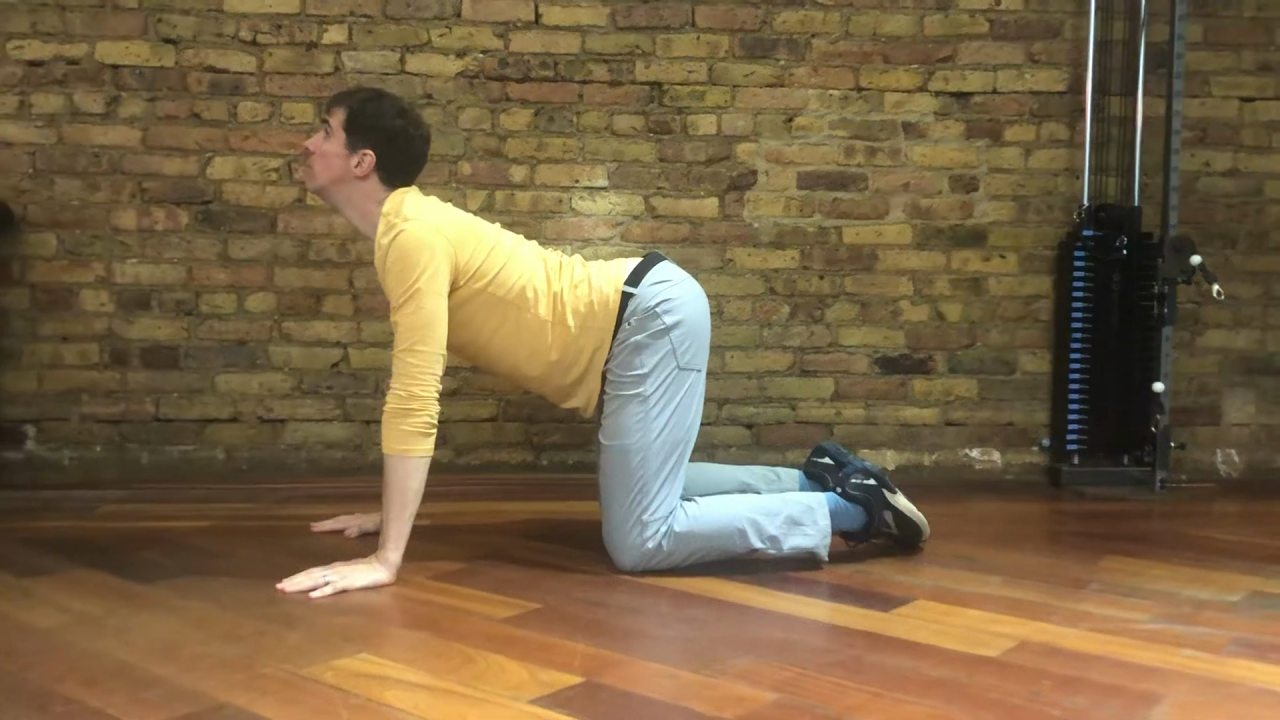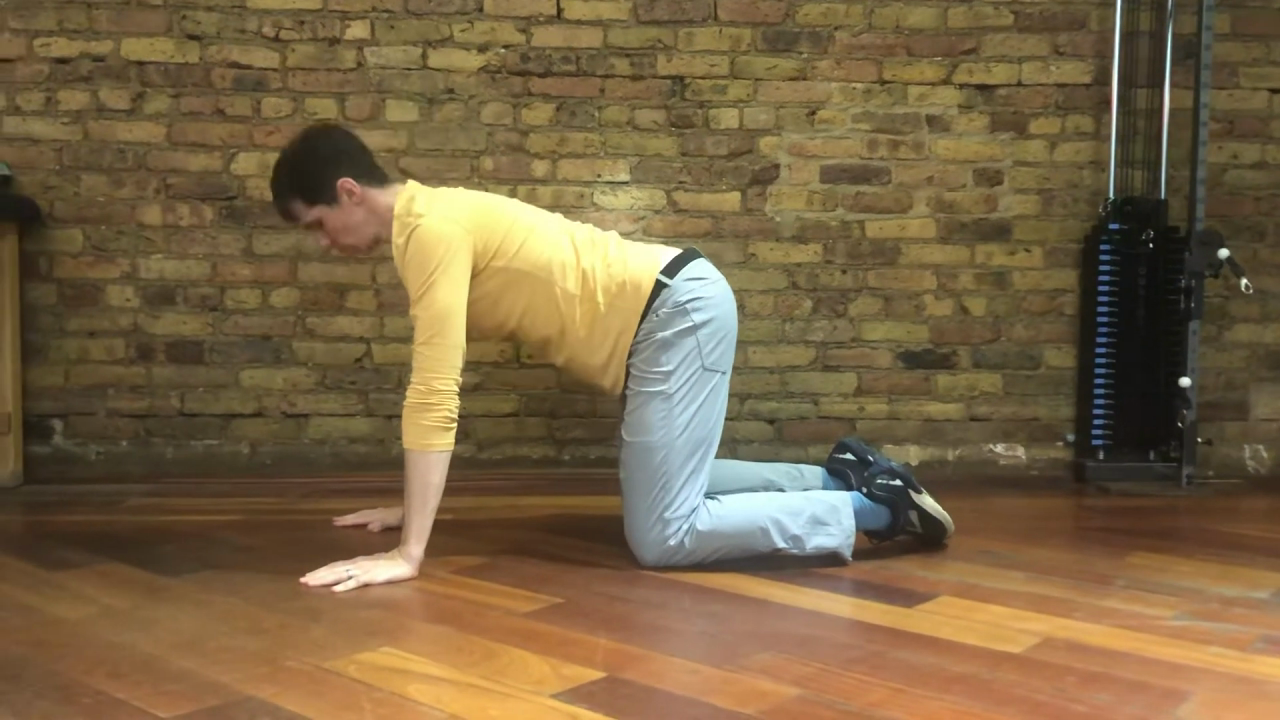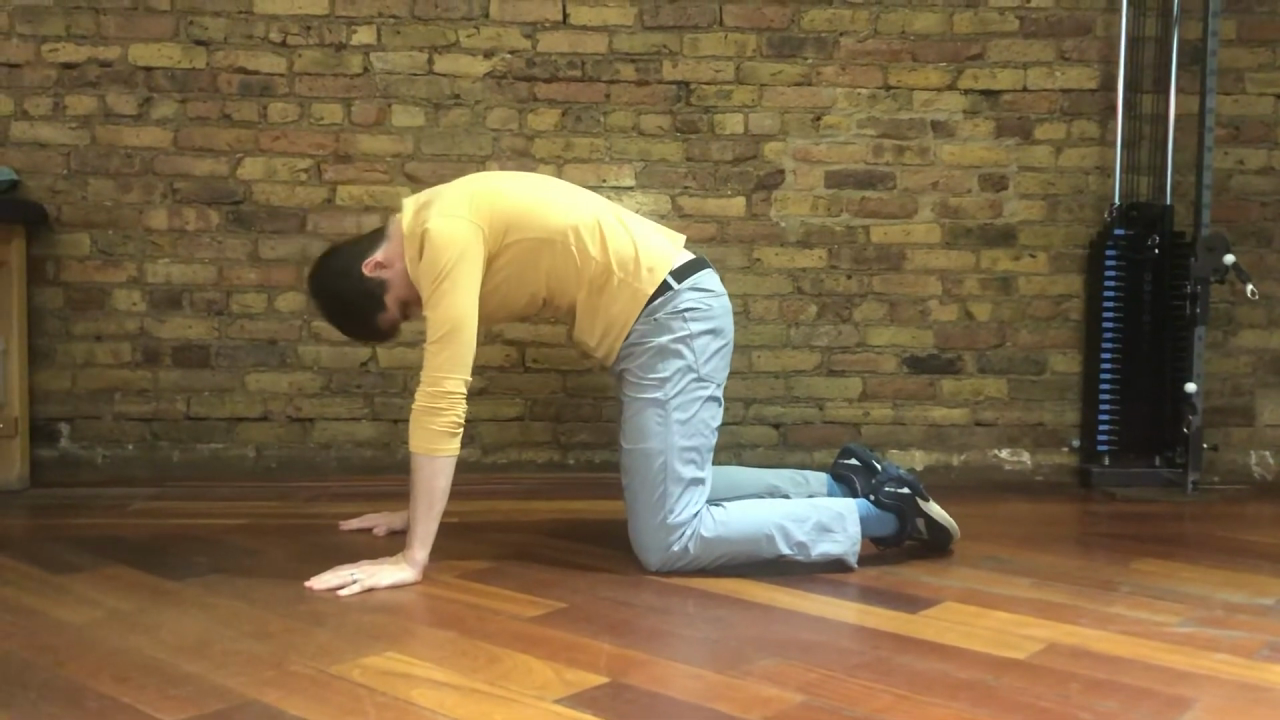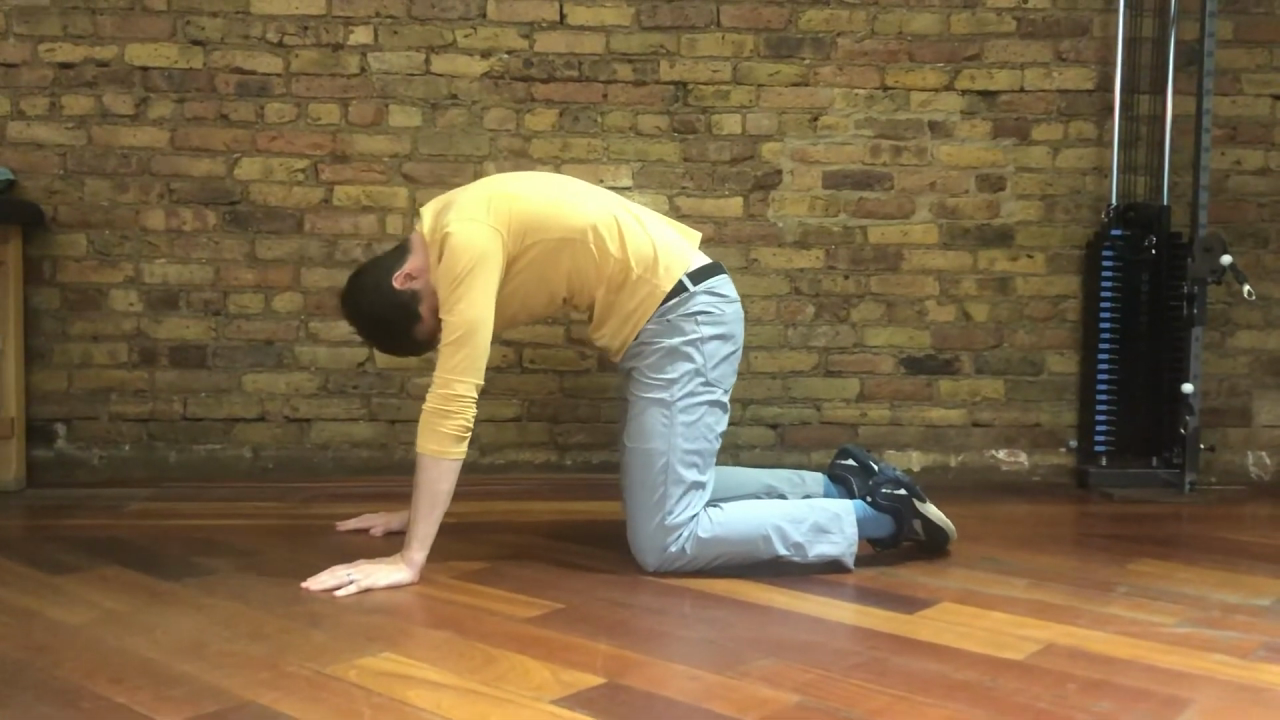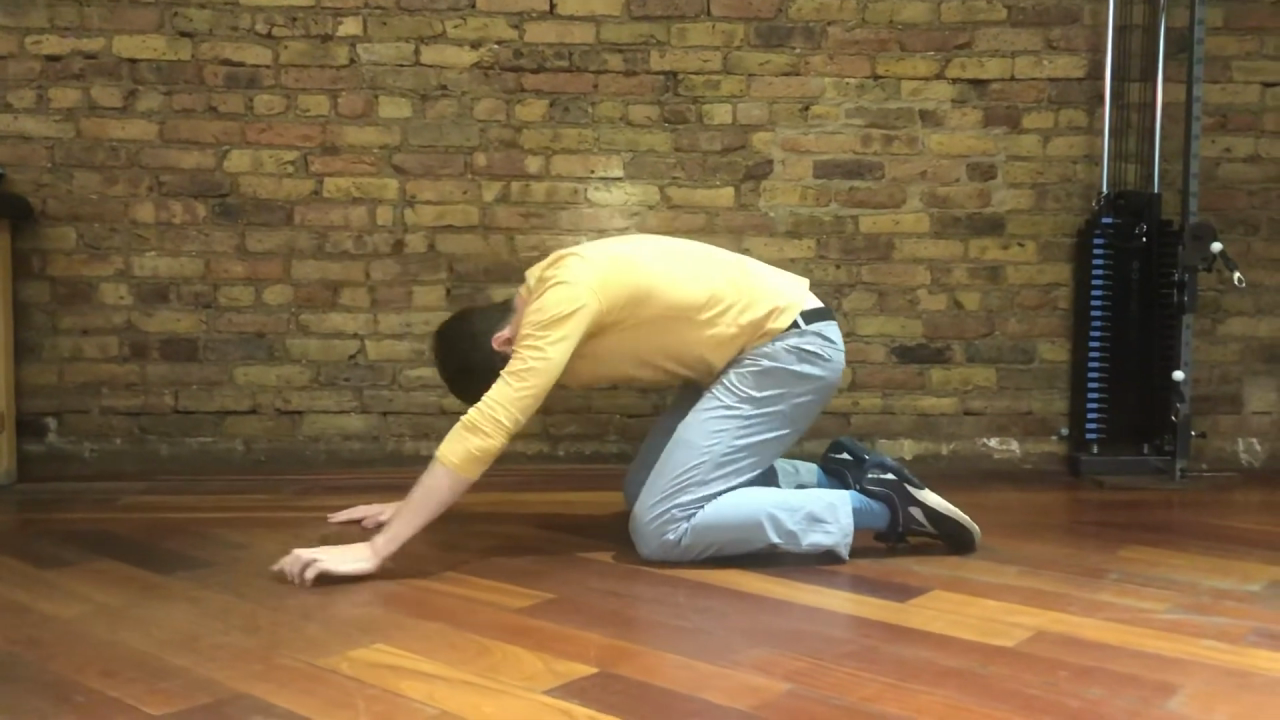
dt=1s
person 1, frame 1
left shoulder: (411, 235)
right shoulder: (404, 228)
left elbow: (413, 397)
right elbow: (413, 384)
left wrist: (385, 558)
right wrist: (388, 511)
left hip: (651, 313)
right hip: (639, 314)
left knee: (639, 542)
right knee: (643, 487)
left ankle: (845, 509)
right ankle: (814, 478)
person 1, frame 2
left shoulder: (429, 228)
right shoulder: (433, 218)
left elbow: (433, 393)
right elbow: (434, 383)
left wrist: (408, 552)
right wrist: (410, 505)
left hip: (679, 308)
right hip: (668, 307)
left knee: (661, 537)
right knee: (665, 486)
left ankle: (871, 508)
right ankle: (840, 477)
person 1, frame 3
left shoulder: (441, 234)
right shoulder: (437, 229)
left elbow: (442, 394)
right elbow: (442, 389)
left wrist: (413, 557)
right wrist: (418, 509)
left hip: (673, 313)
right hip: (658, 314)
left knee: (668, 541)
right knee: (667, 488)
left ankle: (878, 513)
right ankle: (844, 484)
person 1, frame 4
left shoulder: (461, 239)
right shoulder: (454, 235)
left elbow: (452, 399)
right elbow: (453, 393)
left wrist: (409, 558)
right wrist: (417, 510)
left hip: (685, 313)
right hip: (667, 315)
left knee: (664, 543)
right knee: (665, 490)
left ankle: (876, 515)
right ankle: (841, 486)
person 1, frame 5
left shoulder: (565, 295)
right shoulder: (553, 299)
left elbow: (490, 426)
right elbow: (490, 416)
left wrist: (375, 550)
right wrist: (406, 507)
left hip: (797, 345)
right hip: (760, 344)
left knee: (663, 527)
right knee: (645, 491)
left ankle: (876, 507)
right ankle: (839, 476)
